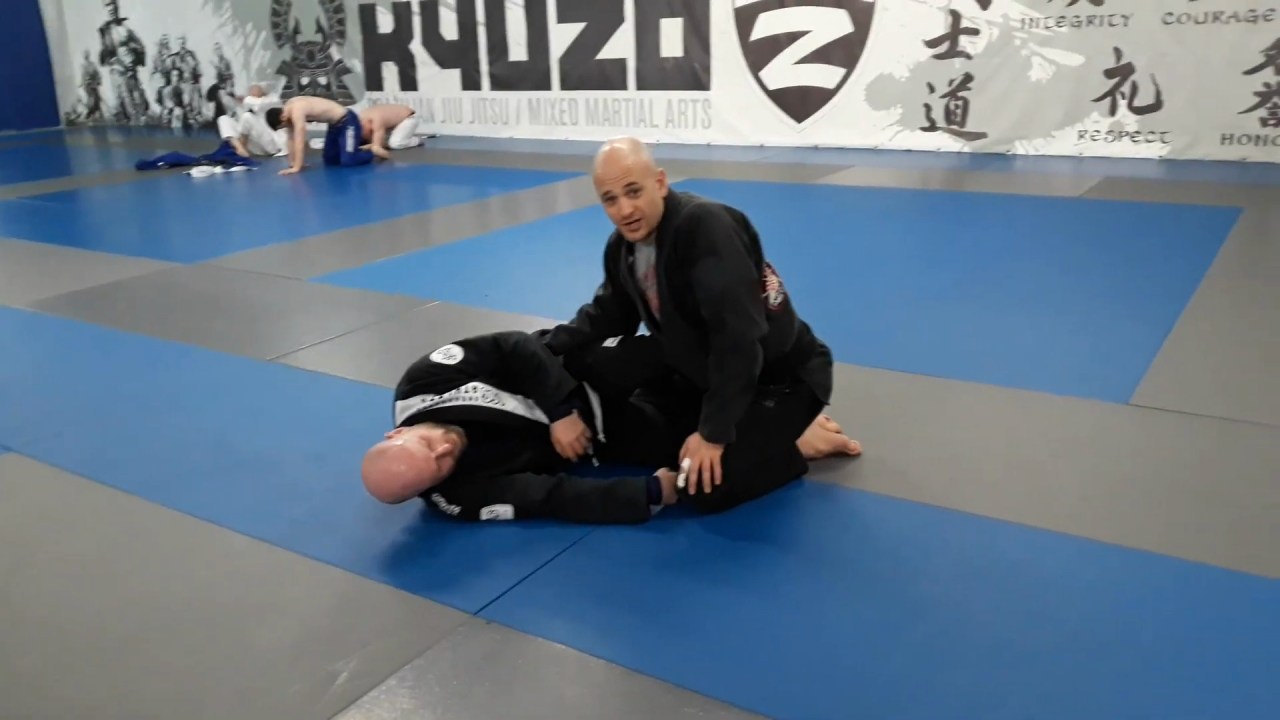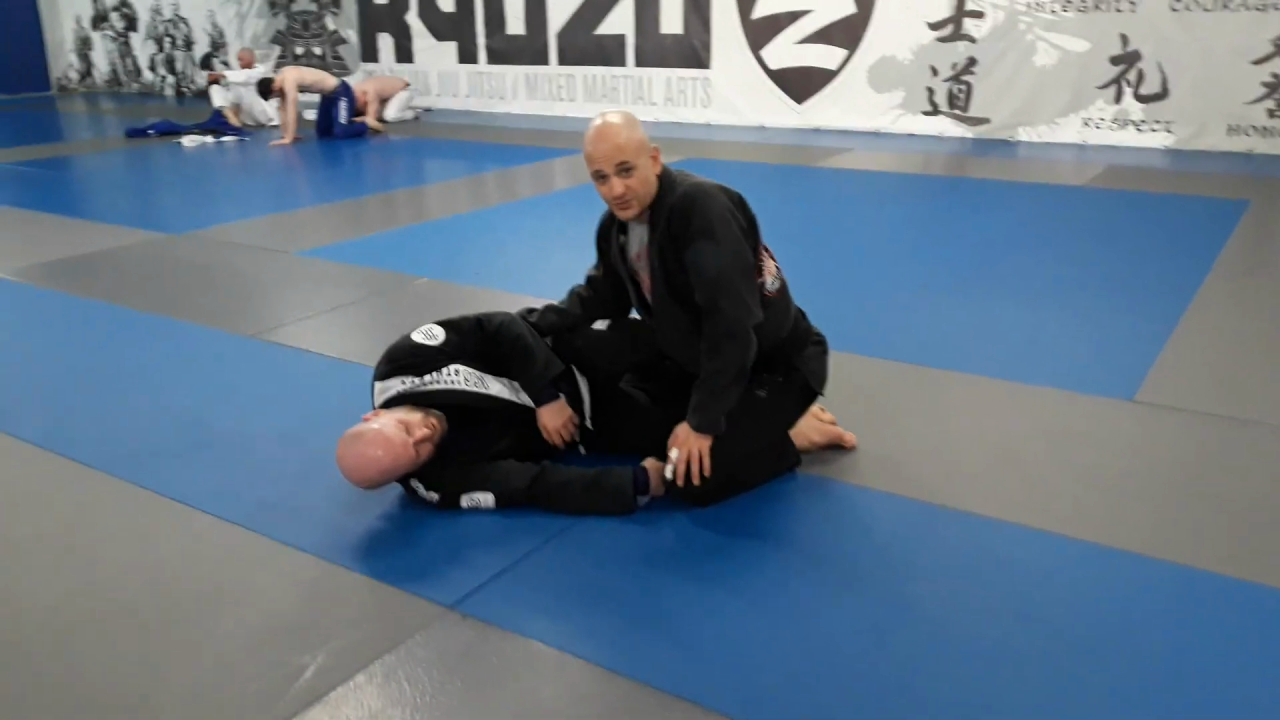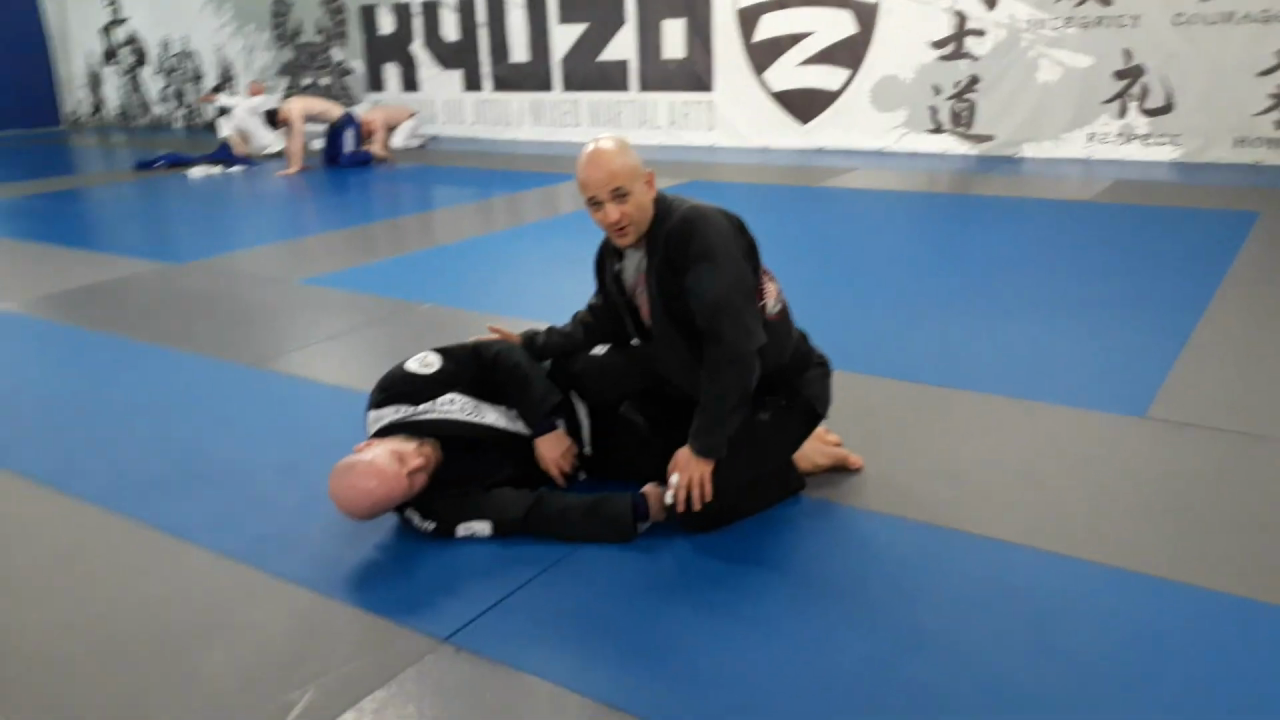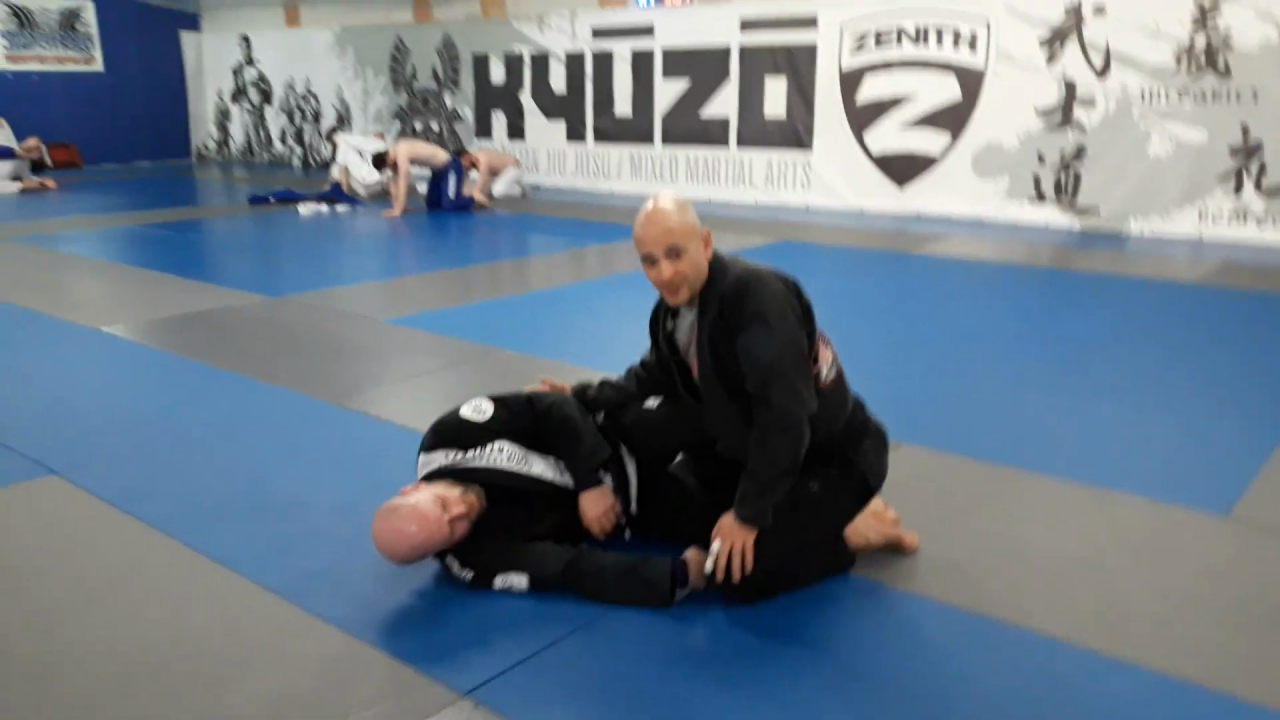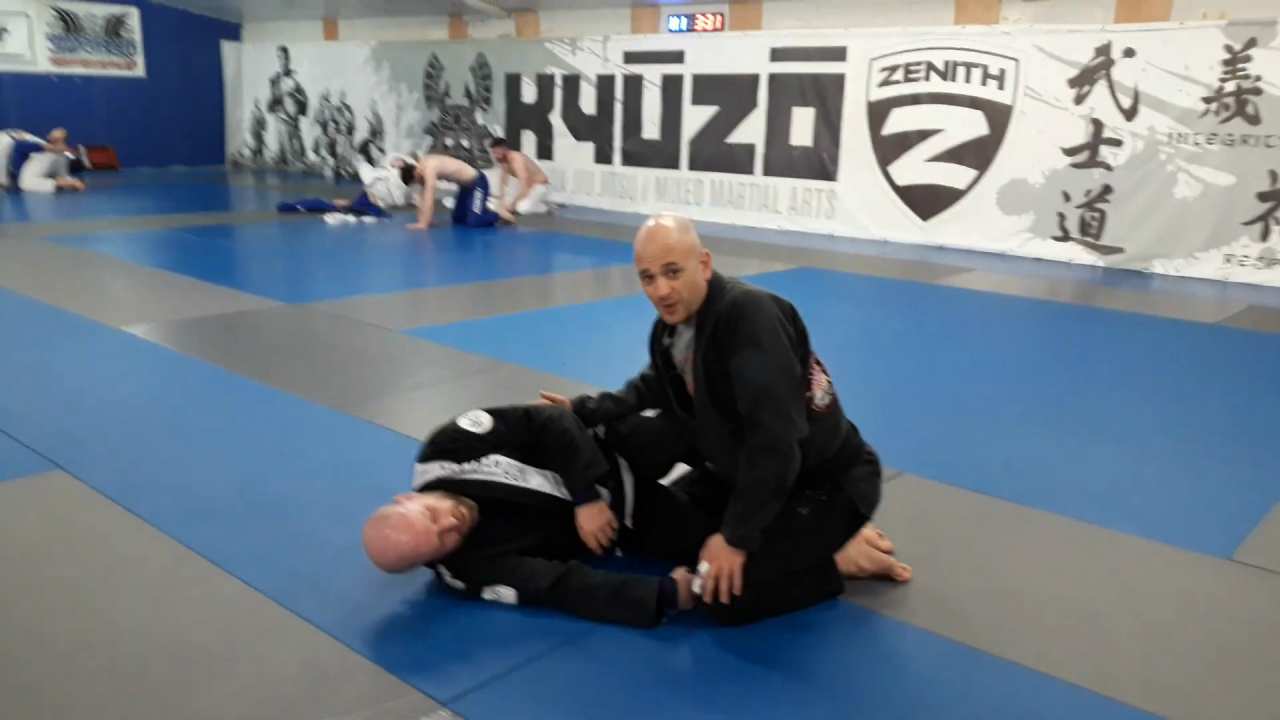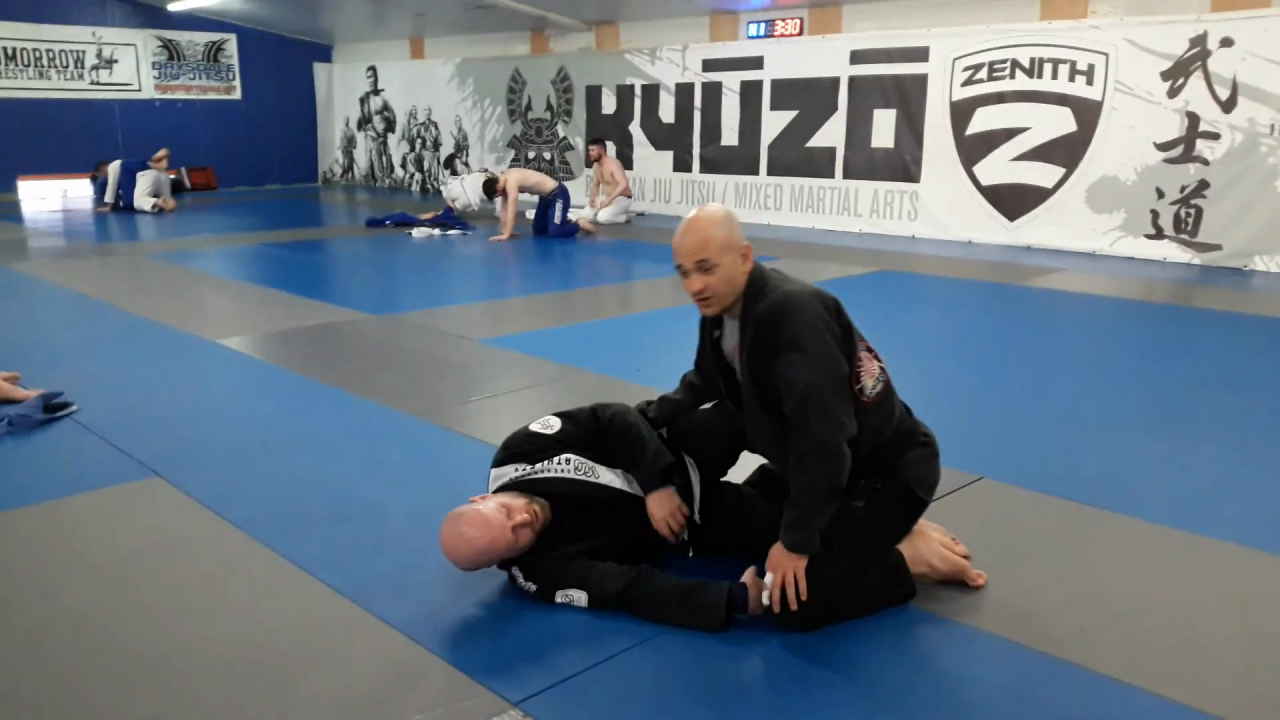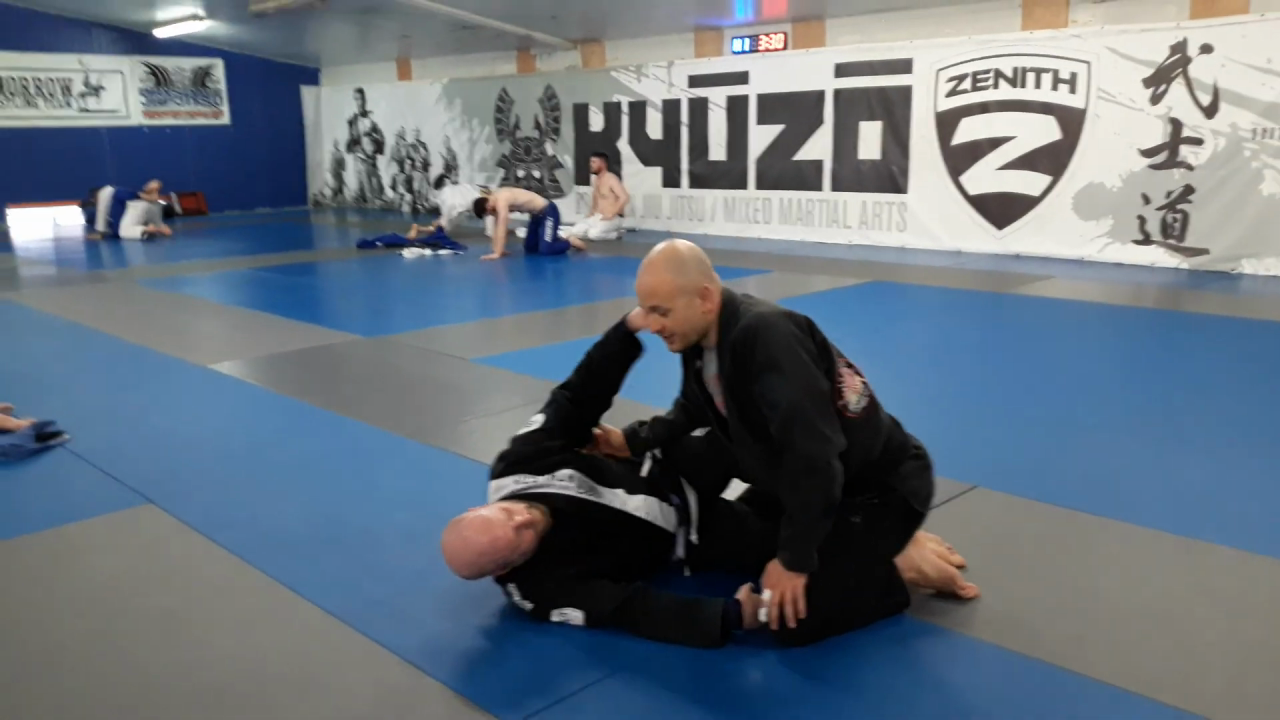
dt=0.4s
person 1, frame 1
left shoulder: (422, 381)
right shoulder: (465, 498)
left elbow: (514, 347)
right elbow: (560, 498)
left wrist: (560, 409)
right wrist: (659, 491)
left hip: (582, 375)
right hip: (600, 433)
person 1, frame 2
left shoulder: (403, 360)
right shoulder: (442, 483)
left elbow: (498, 328)
right elbow: (542, 487)
left wrist: (547, 395)
right wrist: (643, 481)
person 1, frame 3
left shoulder: (398, 390)
right shoulder: (444, 517)
left elbow: (493, 356)
right elbow: (545, 517)
left wrist: (543, 424)
right wrist: (647, 507)
left hip: (566, 386)
right hip: (590, 446)
right ankle: (792, 457)
person 1, frame 4
left shoulder: (450, 434)
right shoulder: (480, 561)
left elbow: (548, 409)
right elbow: (577, 571)
left wrist: (590, 481)
right wrist: (684, 573)
person 1, frame 5
left shoulder: (446, 448)
right shoulder: (472, 572)
left elbow: (546, 424)
right elbow: (566, 588)
left wrist: (586, 496)
right wrist: (672, 594)
left hip: (613, 453)
right hip: (622, 521)
person 1, frame 6
left shoulder: (519, 452)
right shoulder: (545, 573)
left elbow: (612, 420)
right elbow: (634, 592)
left wrist: (659, 485)
right wrist: (739, 600)
left hip: (673, 458)
right hip: (694, 520)
right ankle: (900, 558)
person 1, frame 7
left shoulder: (520, 464)
right shoulder: (541, 592)
left elbow: (578, 395)
right elbow: (632, 611)
left wrist: (632, 327)
right wrist: (735, 615)
left hip: (667, 472)
right hip: (684, 538)
right ankle: (893, 568)
person 2, frame 1
left shoulder: (706, 228)
right shoulder: (623, 245)
left elbow: (738, 338)
right elbow: (608, 315)
left wrist: (713, 432)
right wrist: (544, 346)
left hip: (779, 373)
right hip: (700, 364)
left knee: (710, 488)
left ankle: (803, 439)
person 2, frame 2
left shoulder: (703, 209)
right shoulder: (617, 223)
left elbow: (733, 325)
right elbow: (601, 297)
left wrist: (703, 421)
right wrist: (530, 324)
left hip: (773, 361)
right hip: (693, 351)
left knee: (698, 481)
left ankle: (794, 431)
person 2, frame 3
left shoulder: (700, 232)
right shoulder: (616, 249)
left elbow: (735, 349)
right elbow: (605, 323)
left wrist: (704, 446)
right wrist: (529, 345)
left hip: (776, 385)
right hip: (696, 377)
left knee: (699, 506)
left ankle: (797, 455)
person 2, frame 4
left shoulder: (755, 295)
right shoulder: (672, 309)
left elbow: (783, 416)
right elbow: (657, 375)
left wrist: (748, 513)
right wrist: (582, 398)
left hip: (832, 456)
right hip: (752, 448)
left knee: (741, 576)
left ankle: (854, 530)
person 2, frame 5
left shoulder: (750, 317)
right shoulder: (671, 326)
left elbow: (774, 440)
right elbow: (655, 390)
left wrist: (737, 536)
right wrist: (583, 411)
left hip: (827, 482)
right hip: (753, 474)
left knee: (730, 596)
left ankle: (842, 558)
person 2, frame 6
left shoulder: (791, 313)
right shoulder: (718, 310)
left elbow: (823, 437)
right elbow: (705, 382)
left wrist: (797, 541)
right wrist: (646, 417)
left hip: (887, 468)
right hip: (819, 462)
left knee: (801, 602)
right ankle: (876, 530)
person 2, frame 7
left shoulder: (767, 337)
right shoulder: (700, 338)
left elbow: (812, 455)
right elbow: (694, 409)
left wrist: (794, 558)
right wrist: (634, 440)
left hip: (880, 485)
right hip: (814, 483)
left knee: (793, 617)
left ankle: (904, 569)
